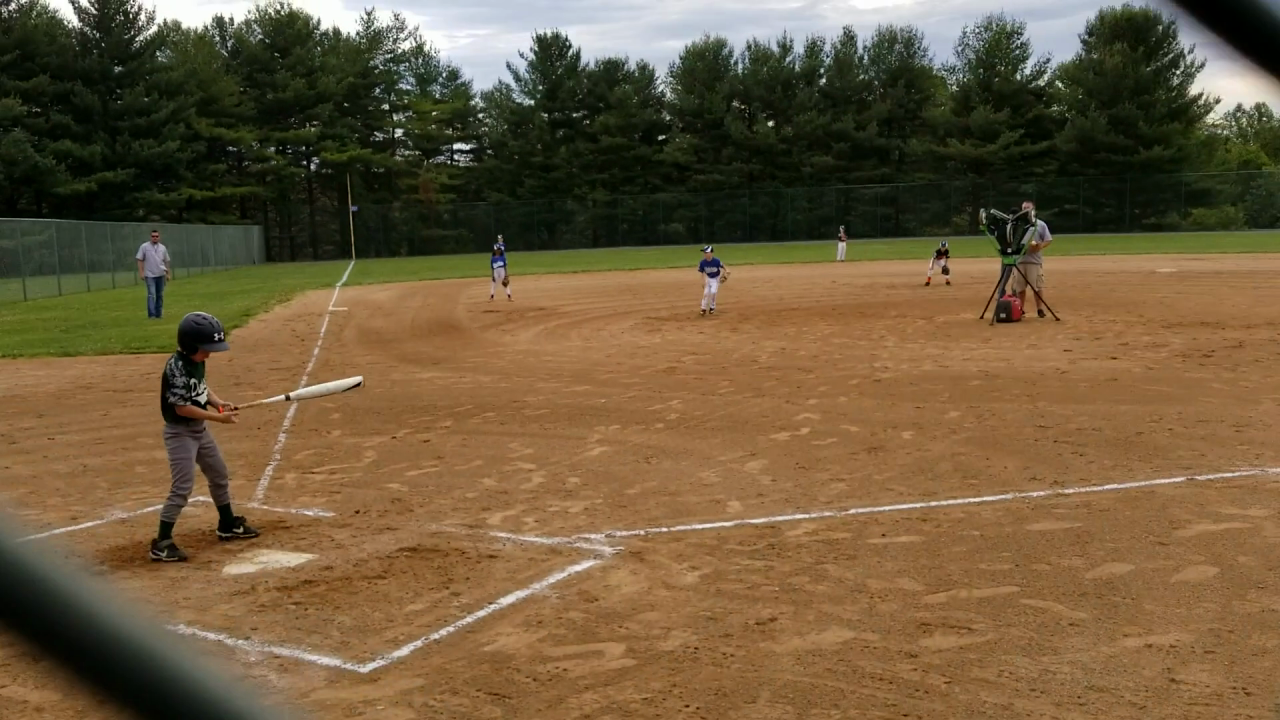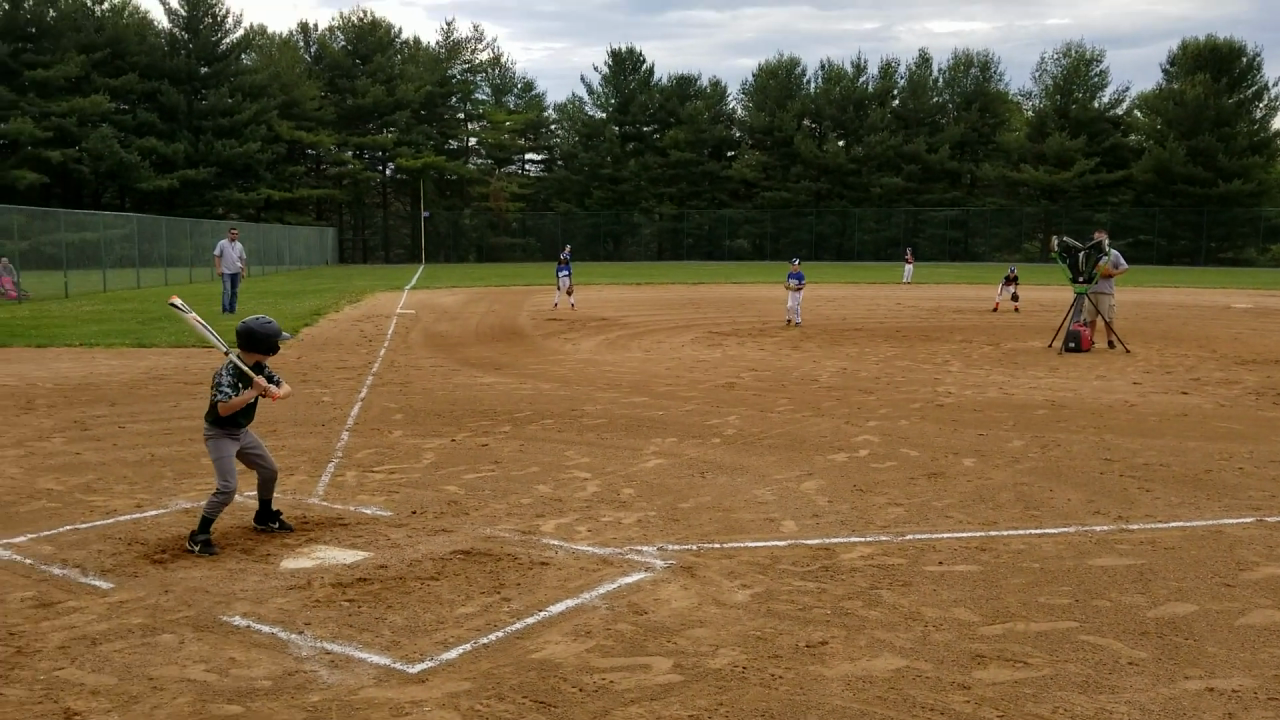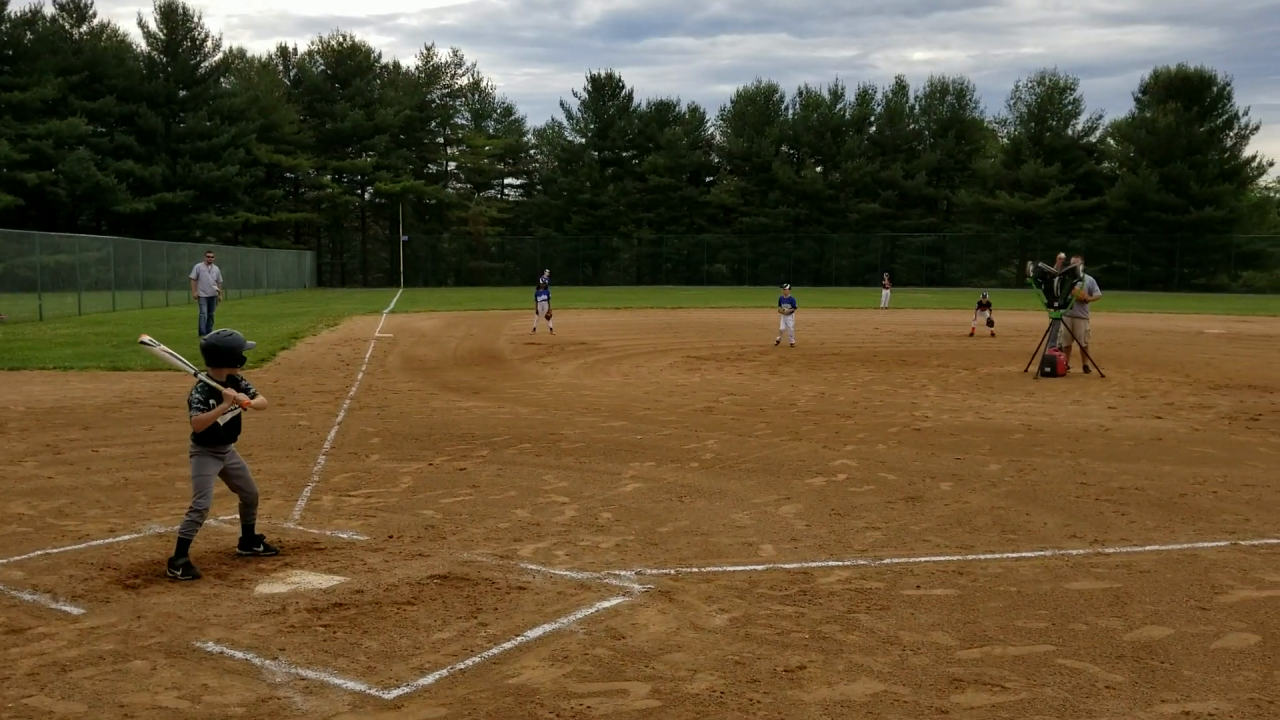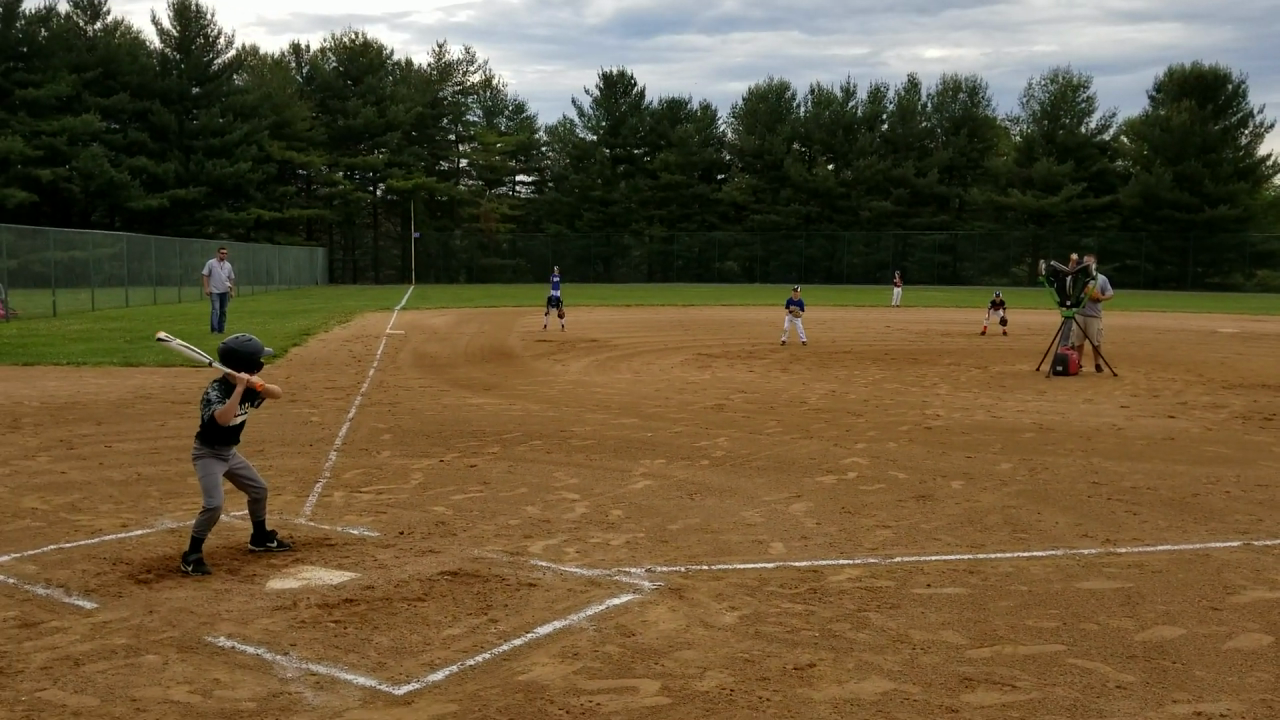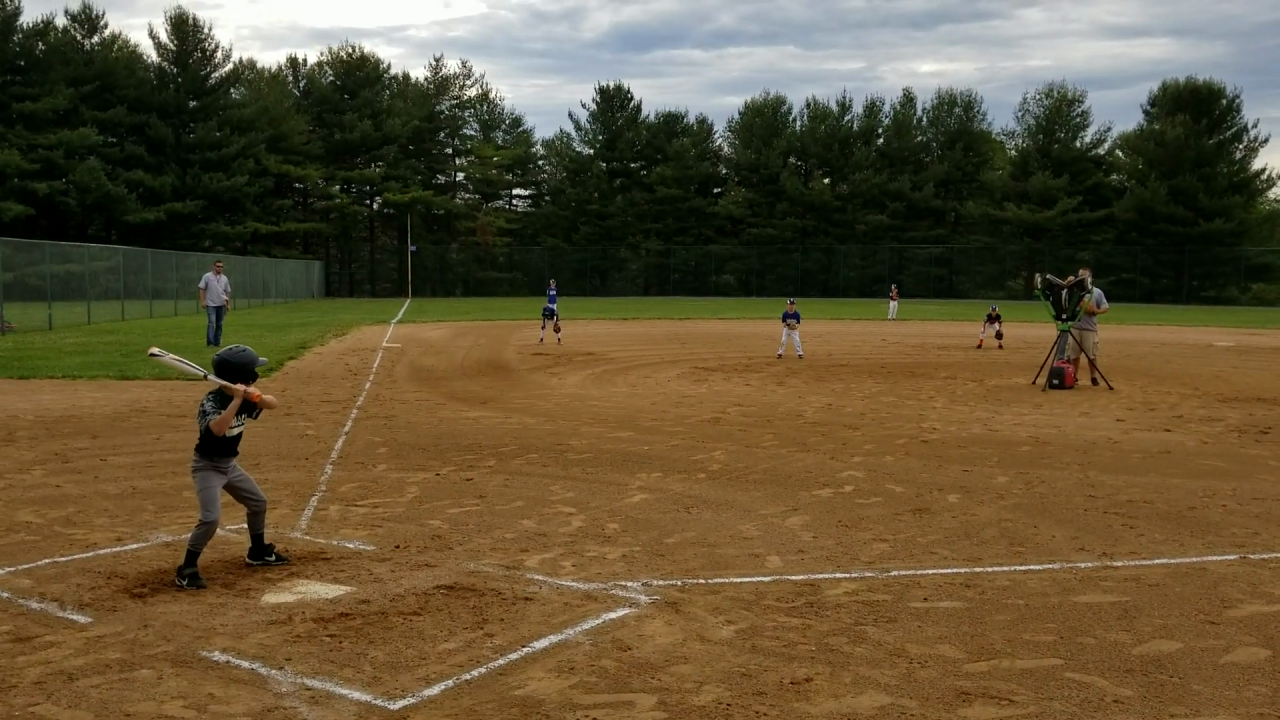
dt=1s
person 1, frame 1
left shoulder: (197, 361)
right shoulder: (176, 368)
right elbow: (181, 407)
left wrist: (217, 403)
right wrist: (218, 417)
left hip: (200, 429)
right hip: (180, 432)
left knee: (219, 475)
right knee: (182, 487)
left ankle: (228, 526)
right ankle: (162, 543)
person 1, frame 2
left shoulder: (259, 368)
right shoulder: (228, 373)
left elbow: (287, 388)
right elbow: (223, 409)
left wrist: (277, 392)
right wrist: (254, 392)
left hip: (241, 431)
right hip: (219, 434)
left knee: (269, 470)
right knee: (228, 487)
left ankle: (265, 517)
right ankle: (199, 536)
person 1, frame 3
left shoulder: (236, 381)
right shoulder: (200, 391)
left elbow: (263, 402)
right elbow: (197, 425)
left wrist: (248, 401)
right wrist: (225, 404)
left hip: (228, 451)
right hip: (205, 453)
left knee: (250, 495)
right knee: (201, 506)
left ankle: (249, 542)
right ankle: (178, 561)
person 1, frame 4
left shoulder: (246, 386)
right shoulder: (215, 391)
left elbow: (277, 393)
right elbow: (222, 419)
left wrist: (260, 385)
right wrist: (240, 388)
left hip: (229, 452)
right hip: (208, 453)
left knee: (259, 490)
right knee: (214, 504)
left ankle: (260, 538)
right ankle: (191, 556)
person 1, frame 5
left shoulder: (245, 398)
right shoulder: (211, 402)
left elbow: (274, 403)
right elbow: (218, 429)
left wrist: (257, 396)
right wrist: (237, 400)
left hip: (230, 464)
right hip: (207, 466)
left knee: (258, 503)
right knee: (210, 518)
left ankle: (258, 552)
right ankle: (187, 569)
